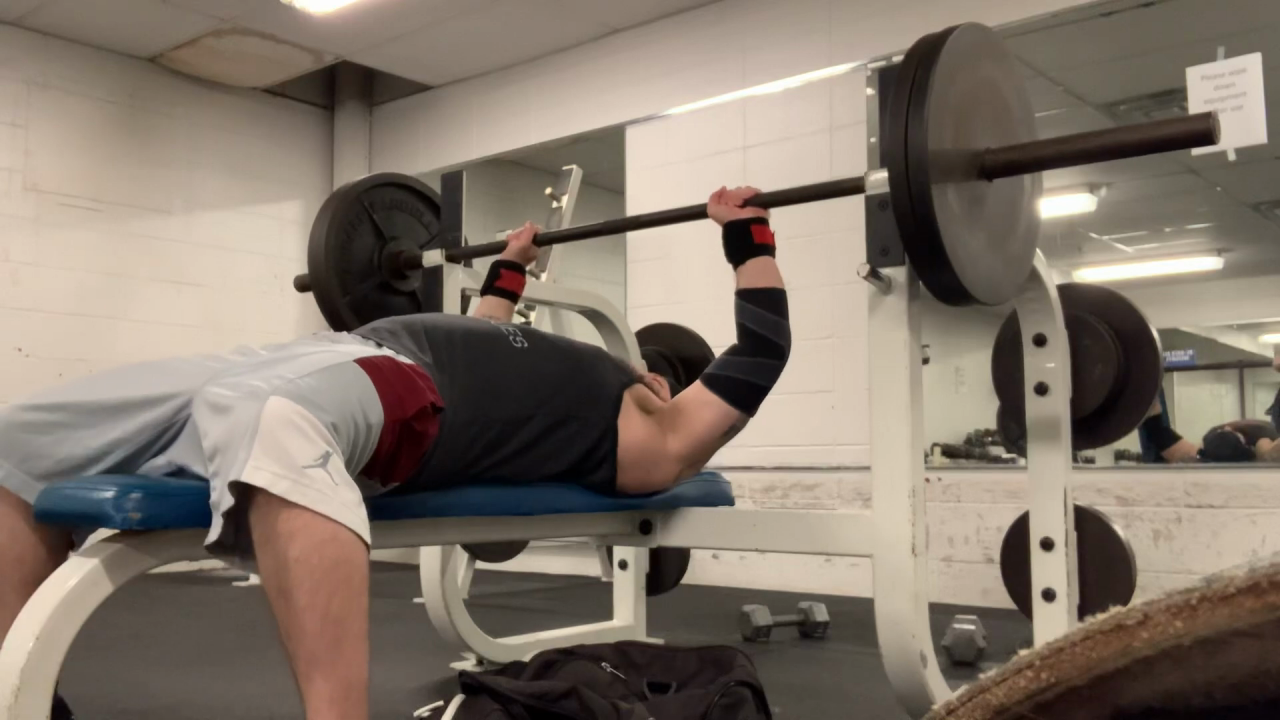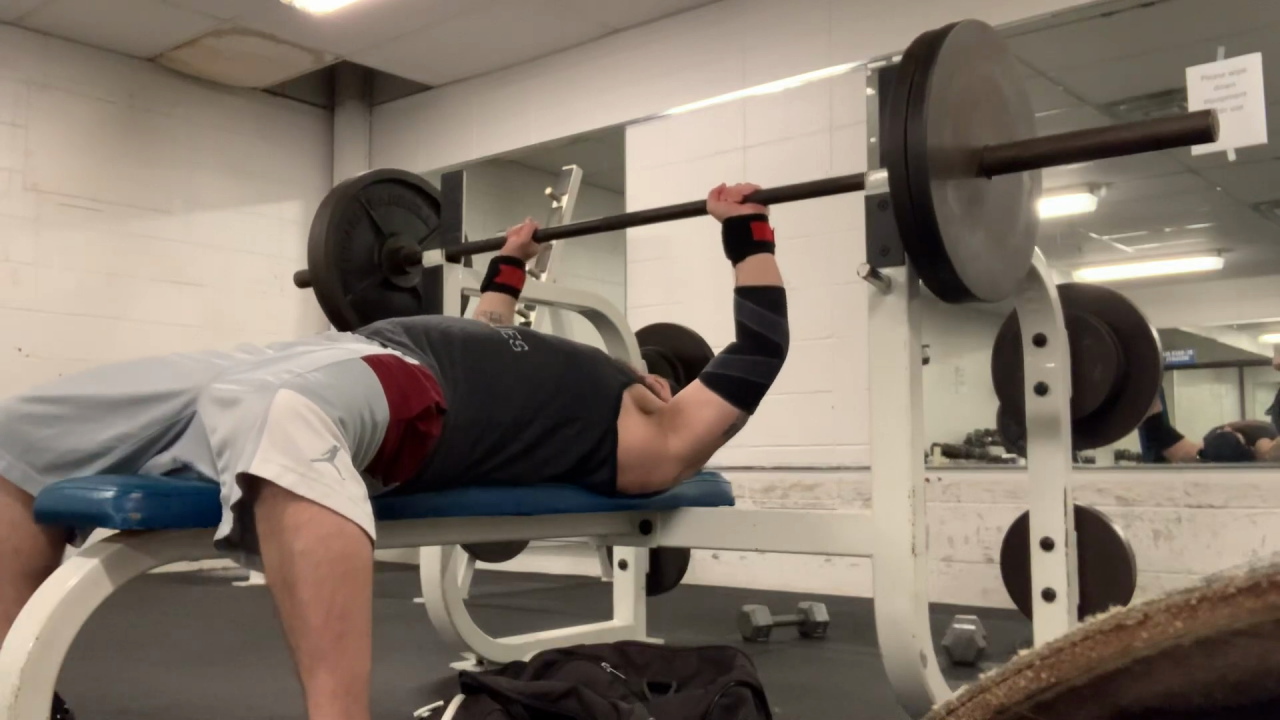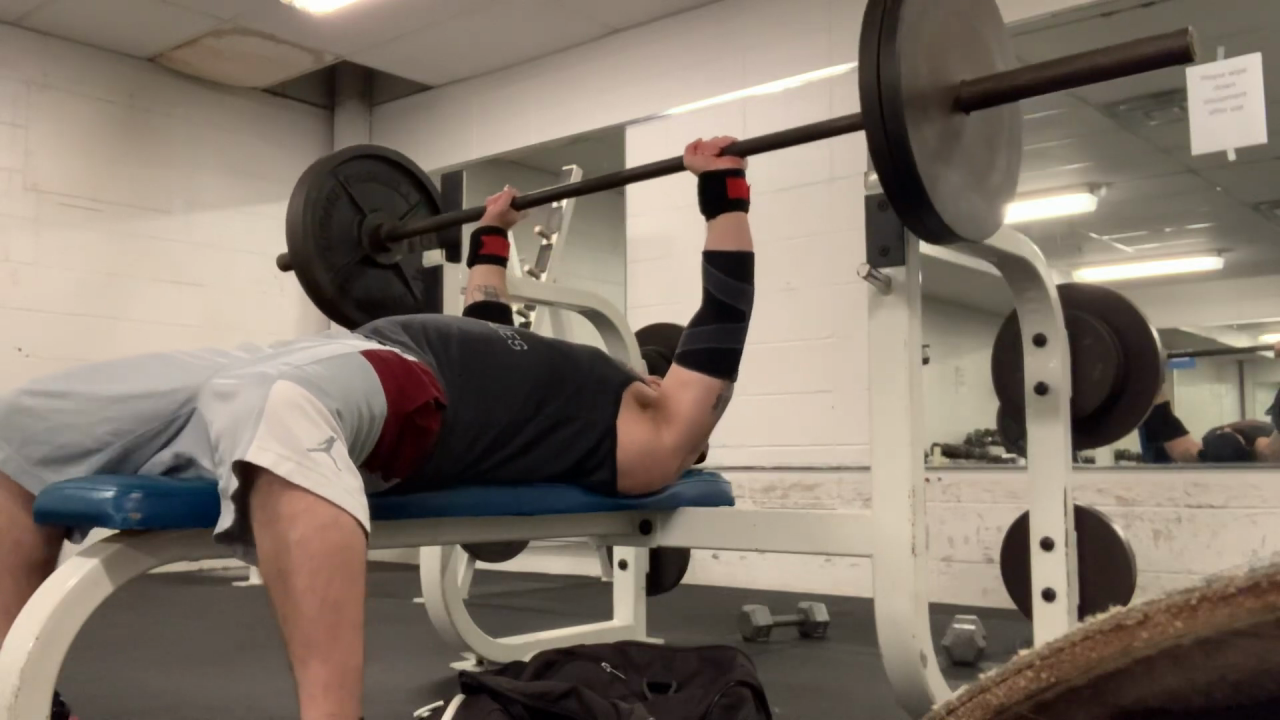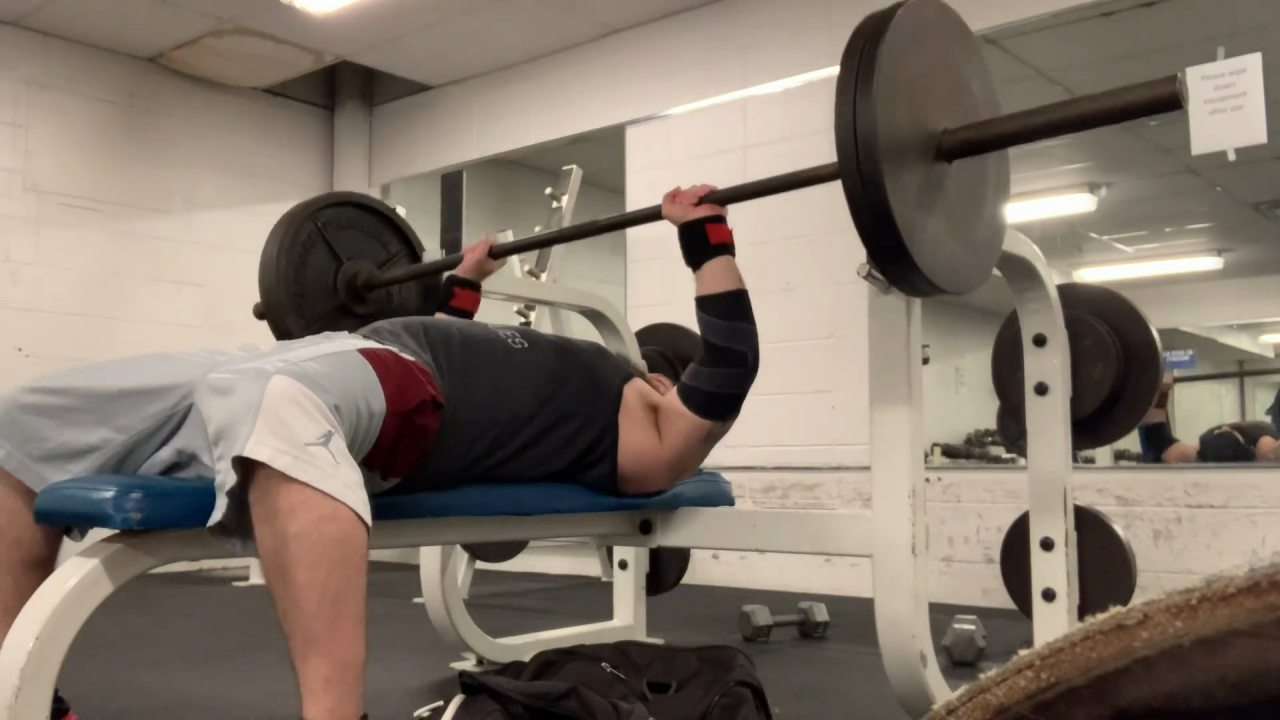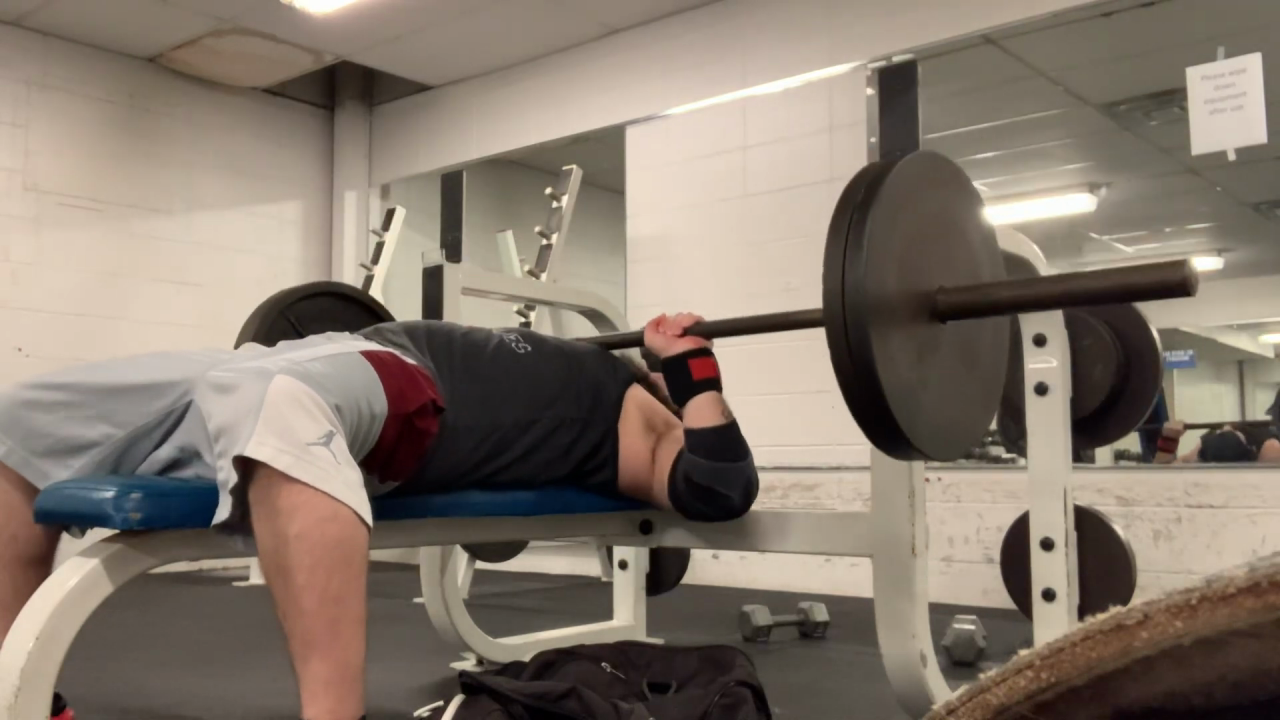
dt=1s
person 1, frame 1
left shoulder: (655, 443)
right shoulder: (586, 390)
left elbow: (760, 353)
right elbow: (481, 350)
left wrist: (748, 235)
right wrist: (508, 268)
left knee: (271, 430)
person 1, frame 2
left shoulder: (653, 444)
right shoulder: (581, 393)
left elbow: (759, 353)
right elbow: (489, 350)
left wrist: (747, 232)
right wrist: (508, 264)
left knee: (276, 422)
person 1, frame 3
left shoulder: (650, 442)
right shoulder: (561, 387)
left elbow: (723, 324)
right elbow: (484, 332)
left wrist: (724, 192)
right wrist: (491, 235)
left knee: (272, 416)
person 1, frame 4
left shoulder: (650, 442)
right shoulder: (584, 393)
left elbow: (730, 369)
left wrist: (705, 236)
right wrist: (464, 283)
left knee: (271, 414)
person 1, frame 5
left shoulder: (651, 435)
right shoulder: (601, 385)
left elbow: (721, 487)
left wrist: (692, 360)
right wrist: (485, 357)
left knee: (271, 410)
